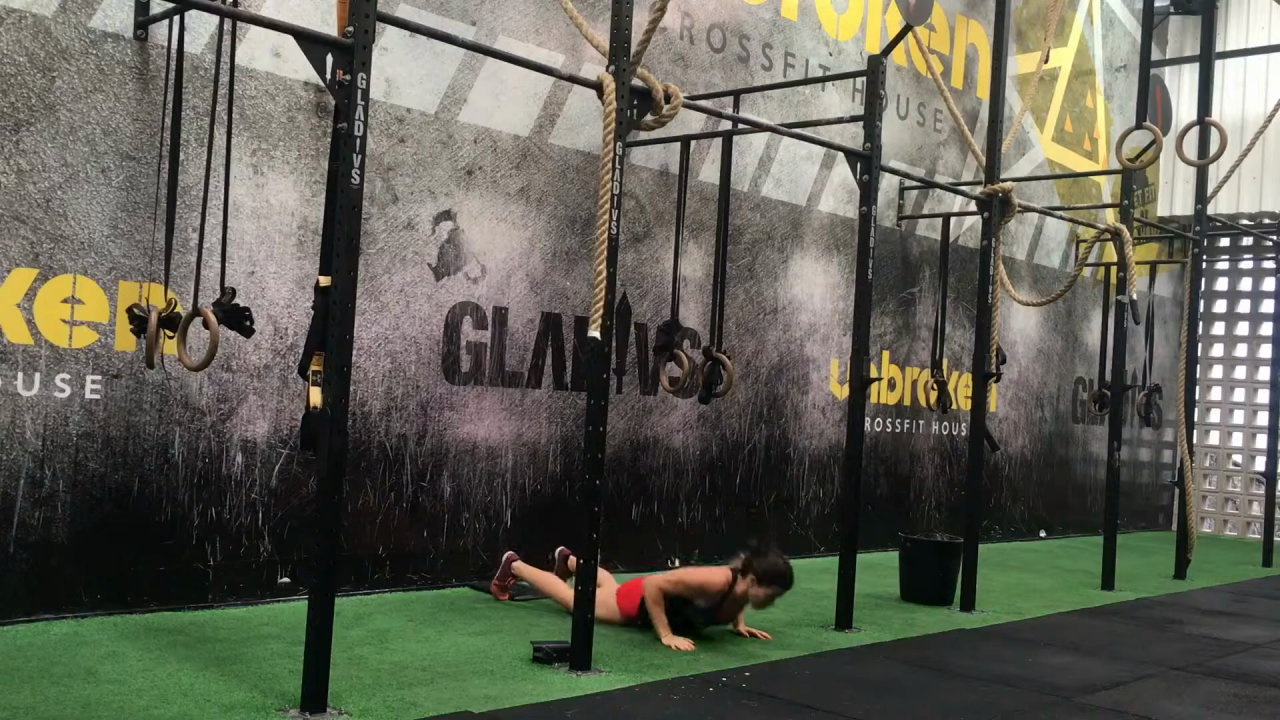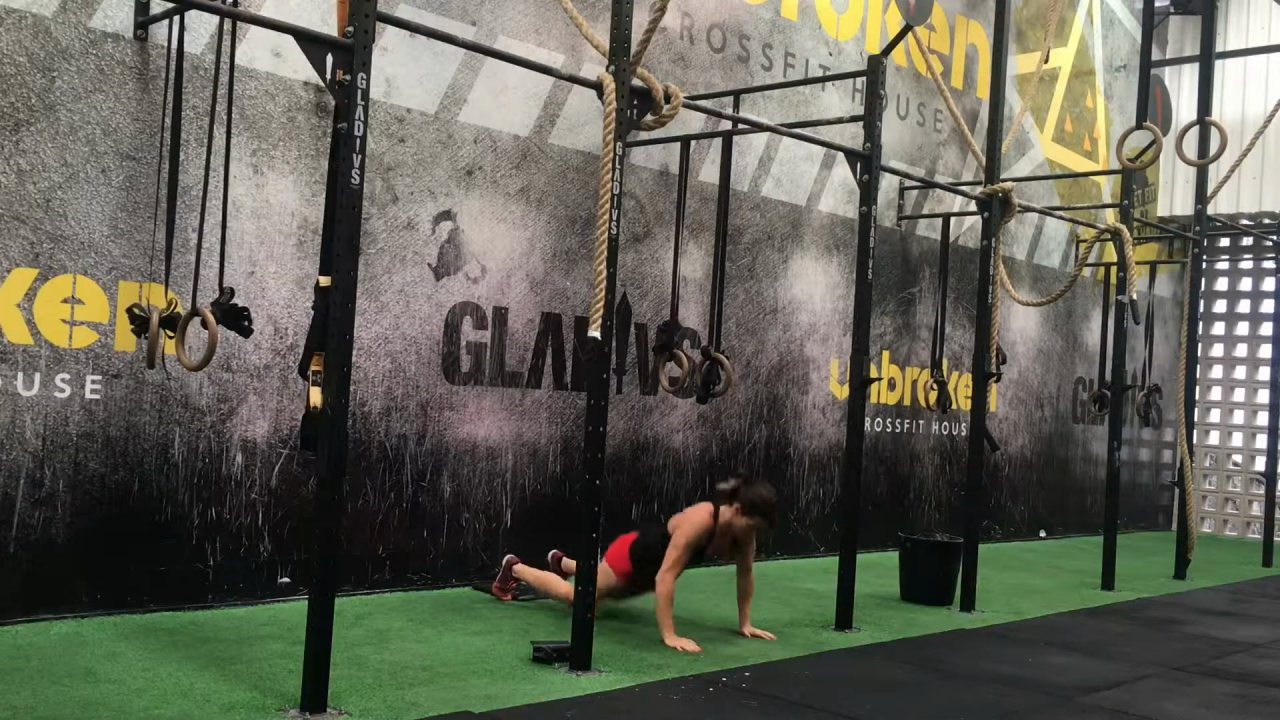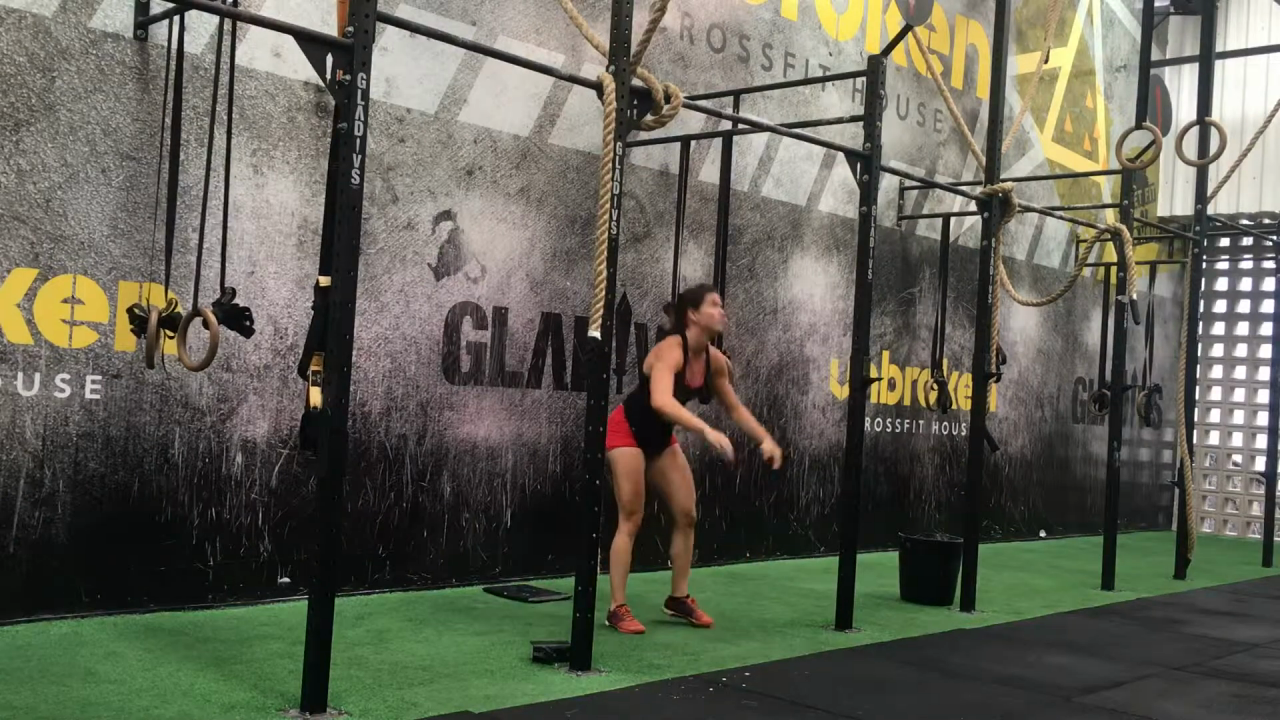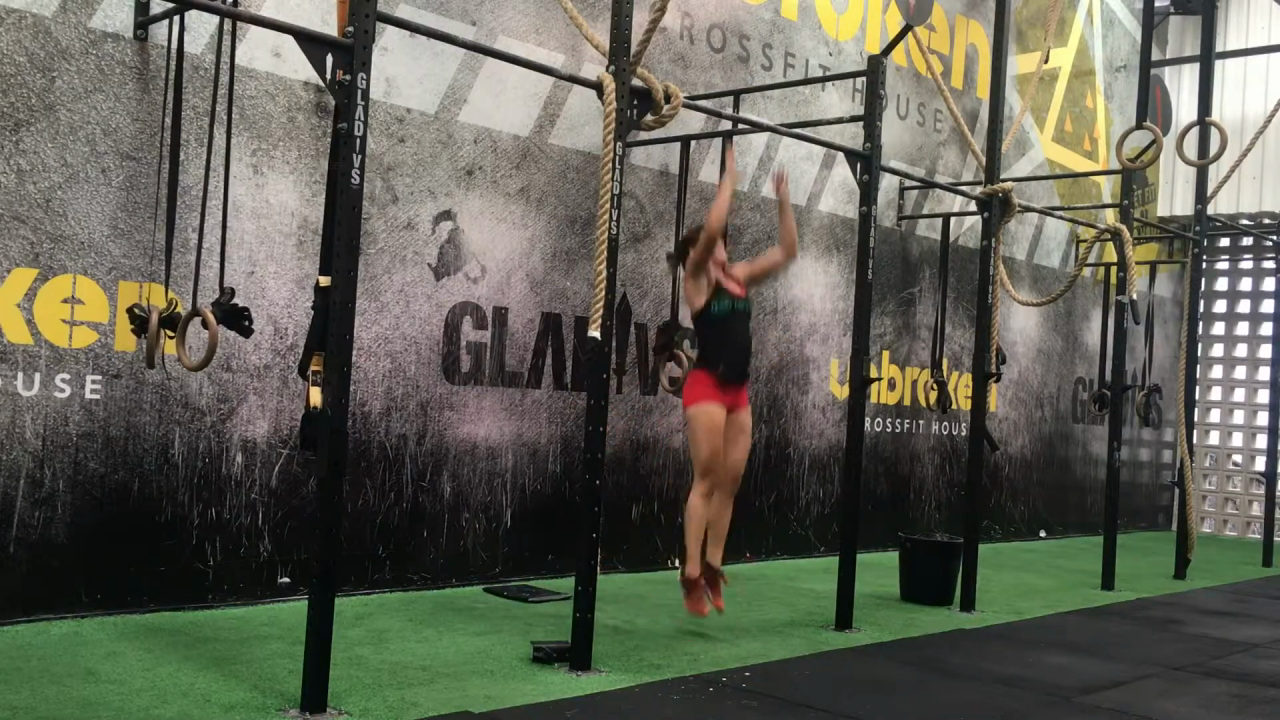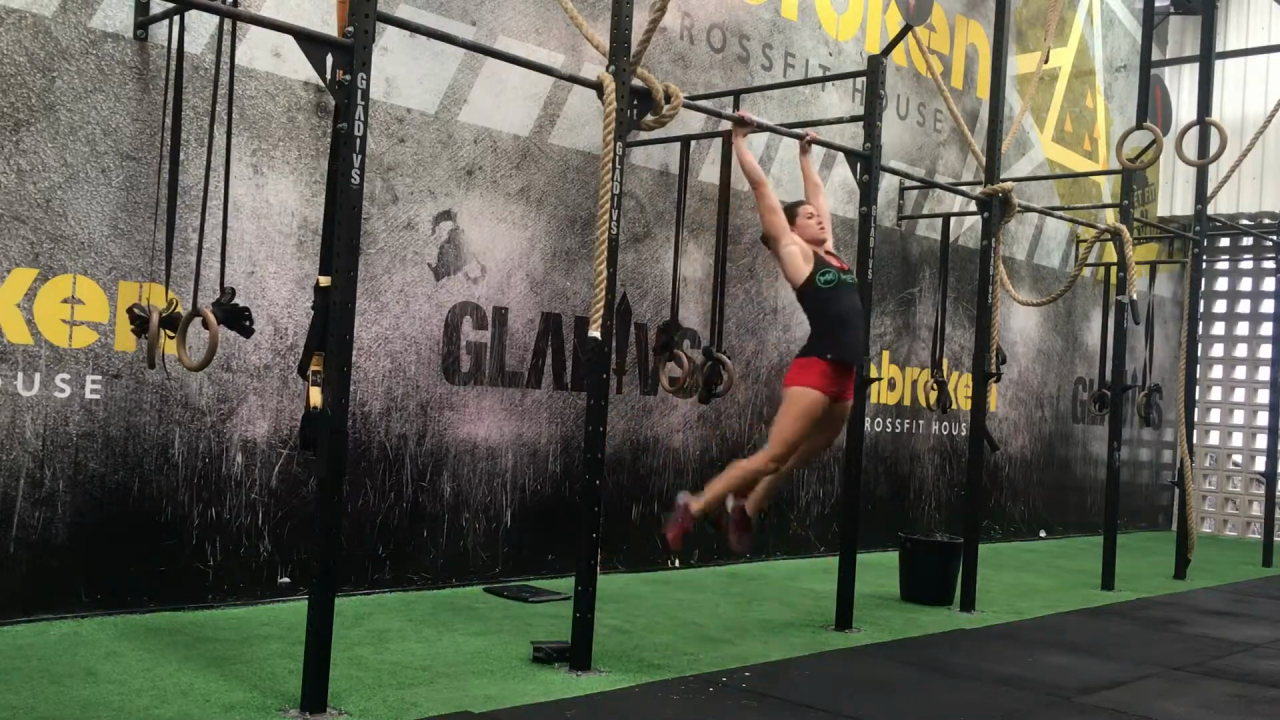
dt=1s
person 1, frame 1
left shoulder: (745, 580)
right shoulder: (714, 583)
right elbow: (650, 583)
left wrist: (738, 620)
right wrist: (666, 635)
left hip: (663, 595)
right hip: (638, 602)
left knee: (612, 586)
right knee: (572, 599)
left ankle: (567, 559)
right ankle: (514, 565)
person 1, frame 2
left shoulder: (739, 522)
right shoulder: (700, 521)
left elbow: (745, 573)
right elbow: (666, 576)
left wrist: (745, 623)
right wrist: (669, 635)
left hip: (646, 561)
right hip: (631, 557)
left knee: (592, 577)
right knee: (569, 593)
left ankle: (561, 559)
right ankle: (514, 569)
person 1, frame 3
left shoulder: (715, 360)
right shoulder: (671, 349)
left elbow: (735, 408)
right elbow: (661, 401)
left wrist: (765, 440)
right wrist: (707, 431)
left hip: (662, 438)
right hip: (628, 431)
left knee: (686, 515)
right knee: (631, 518)
left ankle: (679, 597)
right ankle: (617, 609)
person 1, frame 4
left shoulder: (738, 276)
right shoulder: (698, 278)
left elbow: (786, 252)
right elbow: (713, 225)
left wrist: (785, 202)
right wrist: (729, 174)
left hip: (738, 391)
right hip: (706, 387)
left knee: (728, 485)
right knee: (707, 482)
left ankle: (712, 566)
right ankle: (692, 575)
person 1, frame 5
left shoulder: (828, 251)
right shoulder: (794, 250)
left elbow: (817, 193)
right elbow: (758, 185)
left wrist: (807, 156)
right wrist: (739, 139)
left hip: (842, 376)
right hip: (816, 370)
left knee: (803, 457)
right knee: (772, 456)
left ankle: (743, 508)
right ankle: (693, 506)
